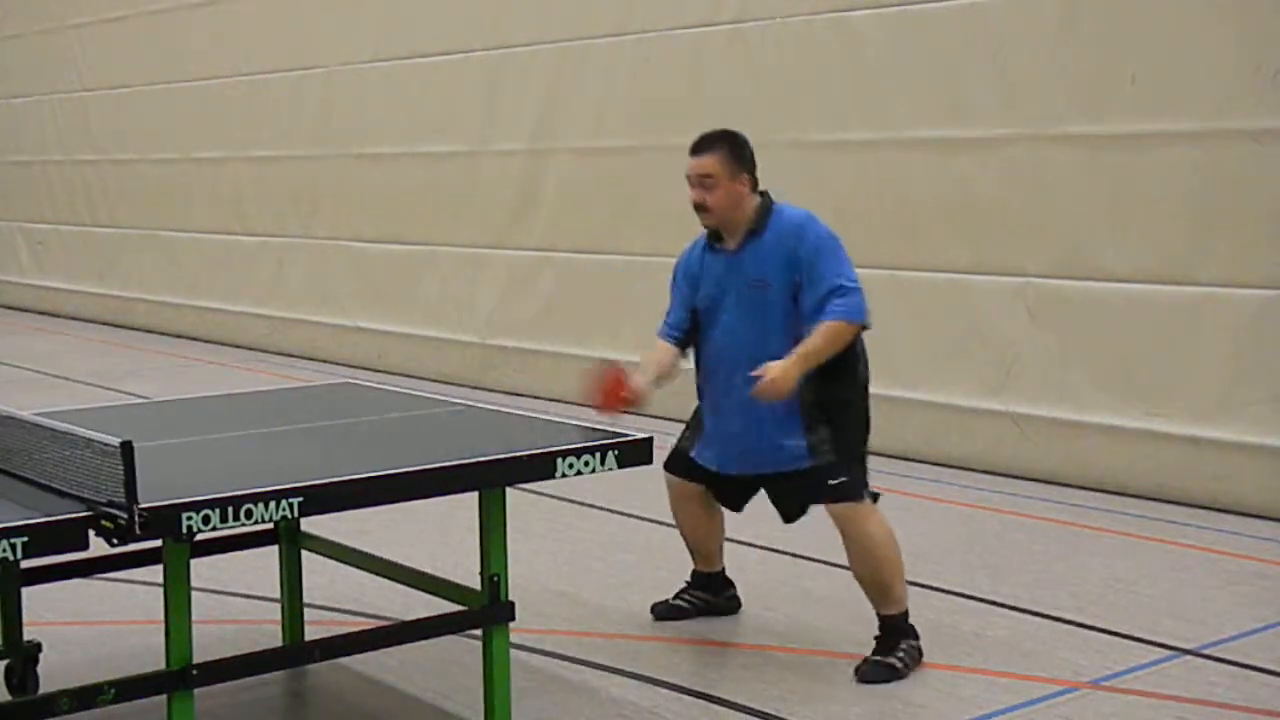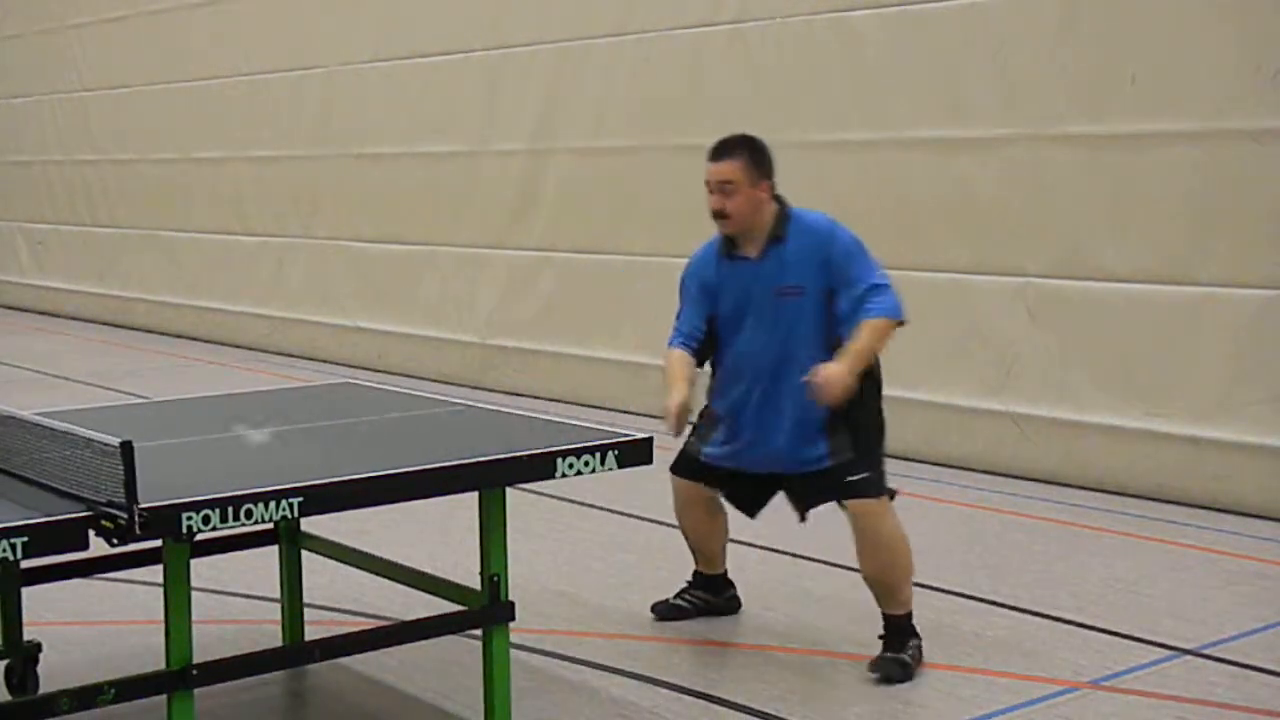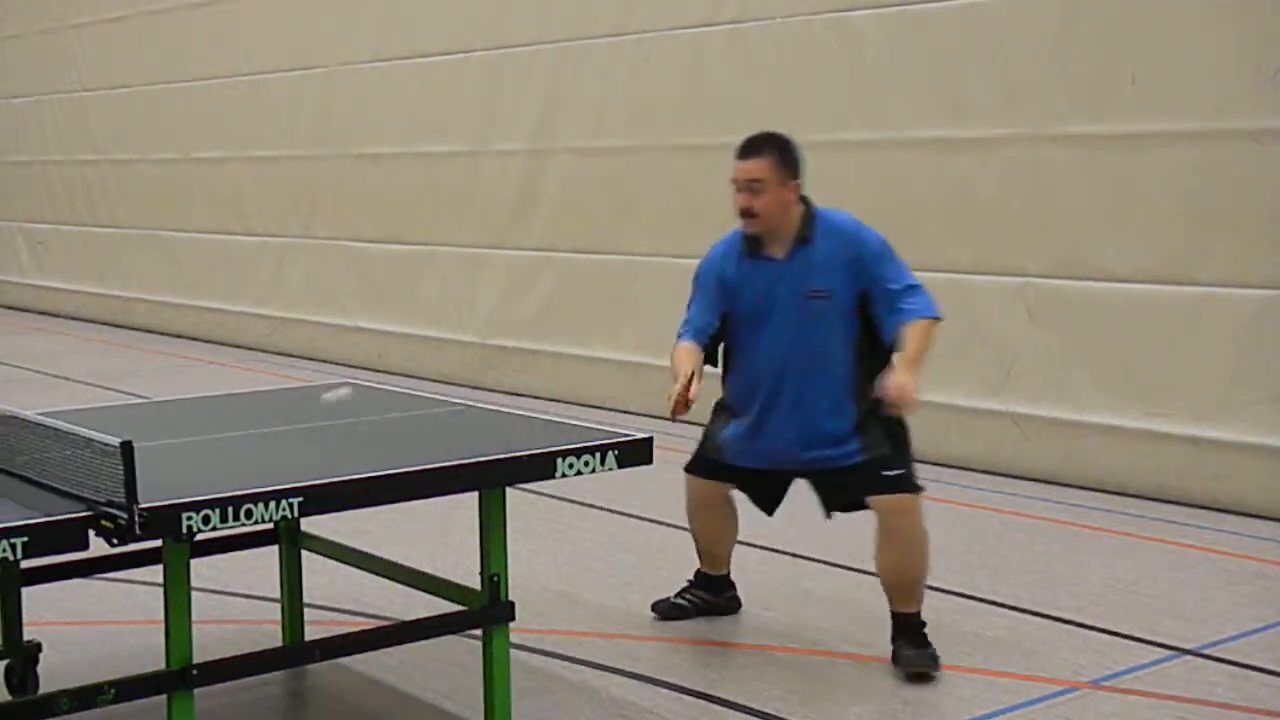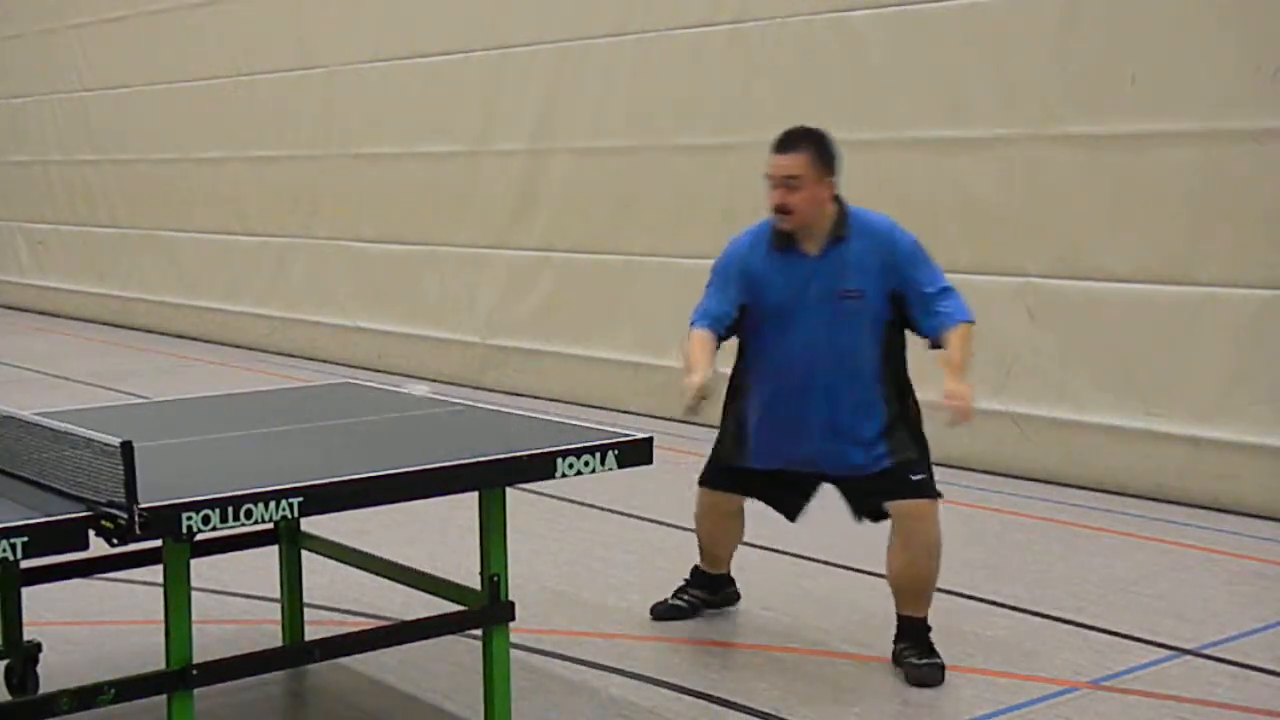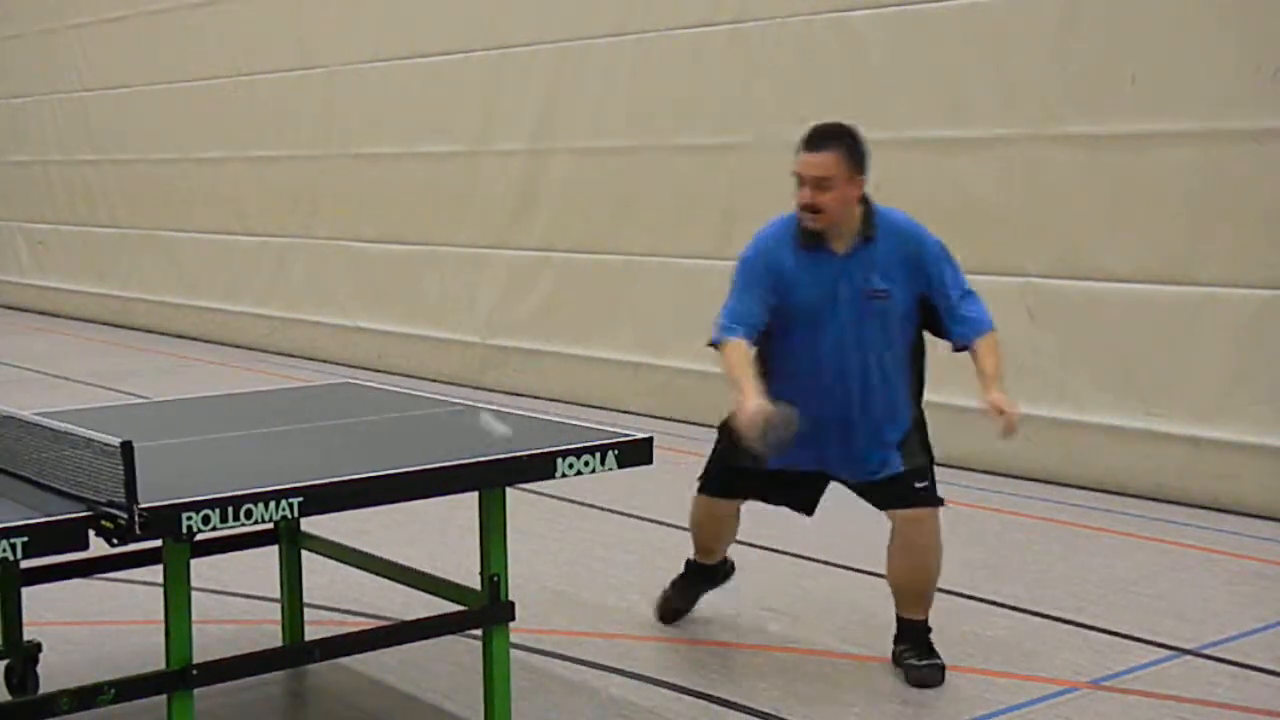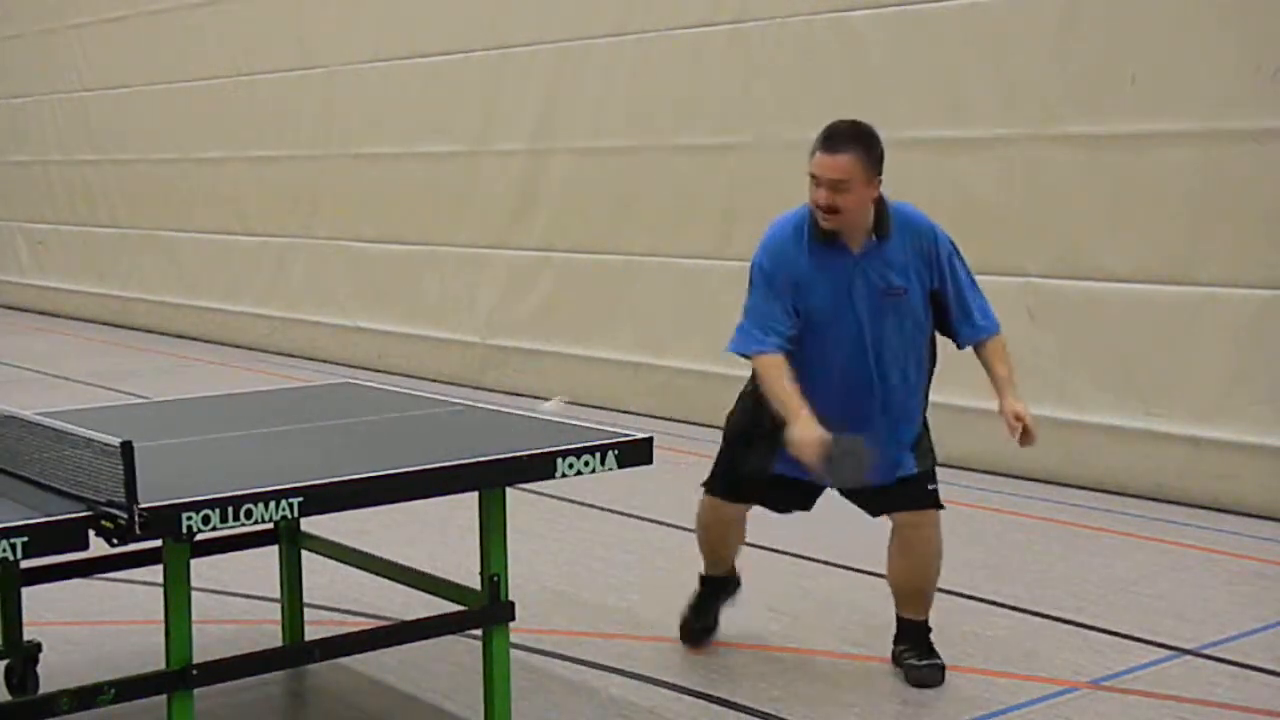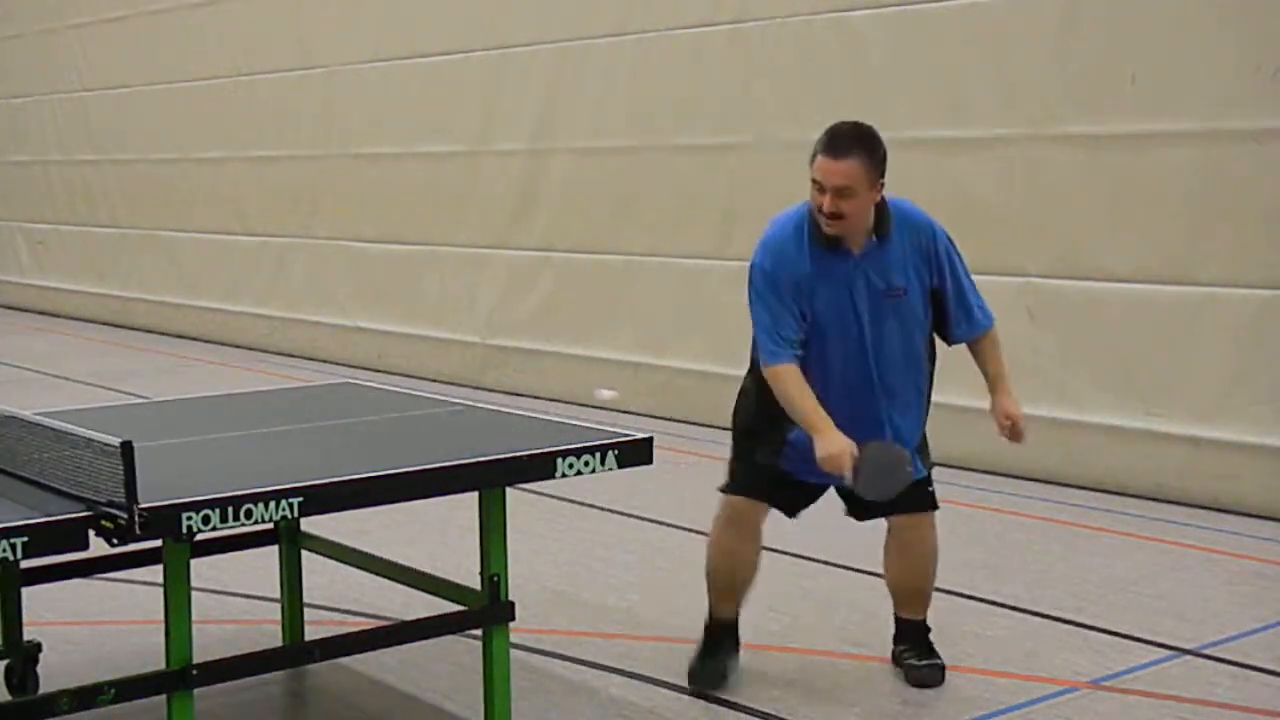
dt=0.1s
person 1, frame 1
left shoulder: (801, 234)
right shoulder: (696, 259)
left elbow: (843, 312)
right elbow: (674, 331)
left wrist: (794, 365)
right wrist: (647, 376)
left hip: (815, 408)
right hip: (728, 411)
left knee: (852, 507)
right knee: (683, 478)
left ankle: (898, 633)
right ankle: (712, 585)
person 1, frame 2
left shoulder: (824, 238)
right shoulder: (706, 264)
left elbow: (880, 309)
right elbow: (688, 340)
left wrist: (847, 366)
right wrist: (678, 388)
left hip: (828, 412)
right hip: (741, 413)
left knee: (869, 506)
right knee: (690, 481)
left ankle: (902, 632)
right ankle: (713, 585)
person 1, frame 3
left shoulder: (852, 242)
right shoulder: (724, 259)
left elbow: (915, 308)
right elbow: (695, 332)
left wrist: (904, 368)
right wrist: (685, 376)
left hip: (849, 414)
right hip: (755, 414)
left knee: (898, 503)
right knee: (705, 483)
left ankle: (909, 632)
right ankle: (714, 587)
person 1, frame 4
left shoulder: (884, 241)
right shoulder: (747, 252)
left elbow: (949, 312)
right elbow: (709, 320)
left wrist: (954, 375)
right wrist: (699, 369)
left hip: (871, 417)
right hip: (771, 414)
left knee: (916, 508)
right knee: (716, 491)
left ankle: (913, 635)
right ankle: (713, 581)
person 1, frame 5
left shoulder: (909, 243)
right shoulder: (770, 248)
left elbow: (968, 318)
right elbow: (736, 332)
left wrist: (992, 386)
right wrist: (748, 394)
left hip: (884, 418)
right hip: (778, 414)
left knee: (917, 514)
right knee: (715, 496)
left ankle: (912, 636)
right ankle: (706, 568)
person 1, frame 6
left shoulder: (921, 237)
right shoulder: (782, 243)
left elbow: (976, 319)
right elbow: (764, 345)
left wrist: (1006, 392)
right wrist: (799, 421)
left hip: (891, 415)
right hip: (793, 416)
left knee: (919, 515)
right knee: (722, 502)
left ankle: (912, 635)
right ankle: (716, 583)
person 1, frame 7
left shoulder: (920, 233)
right shoulder: (780, 248)
left elbow: (969, 318)
right elbow: (775, 356)
left wrist: (1001, 393)
right wrist: (823, 434)
left hip: (889, 415)
right hip: (793, 408)
left knee: (913, 515)
right knee: (741, 507)
left ankle: (911, 636)
right ankle: (720, 633)
